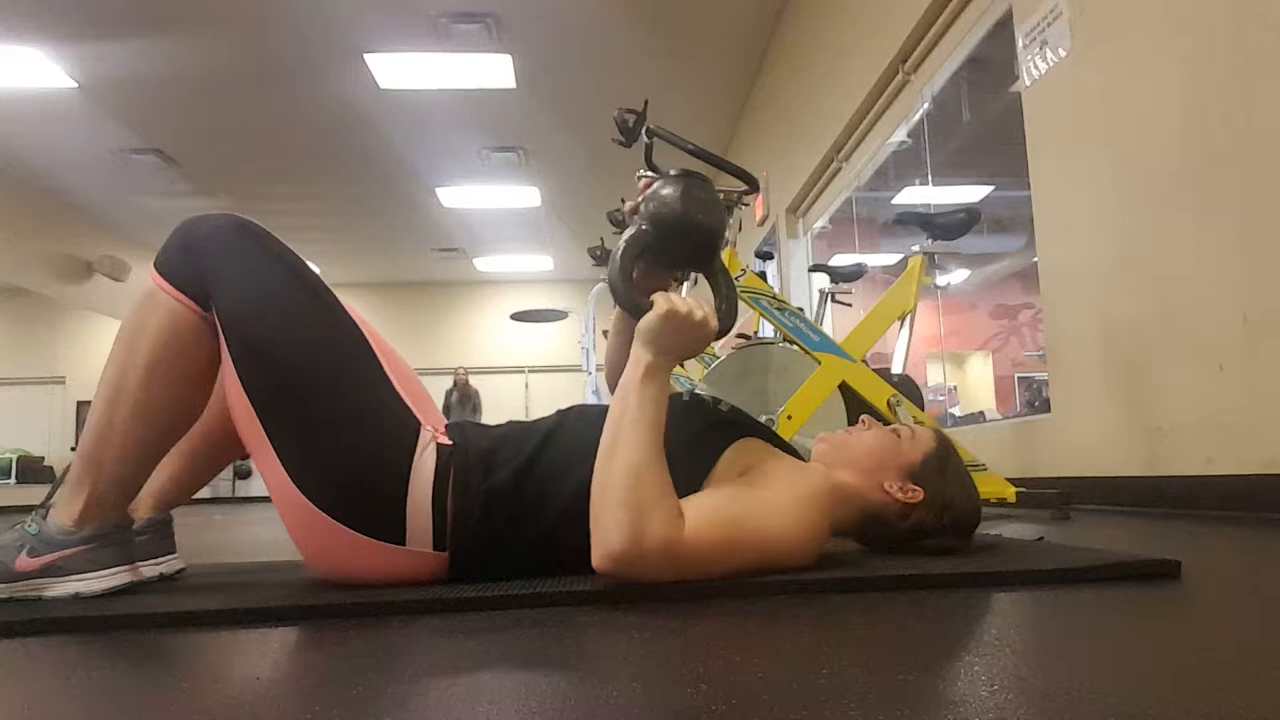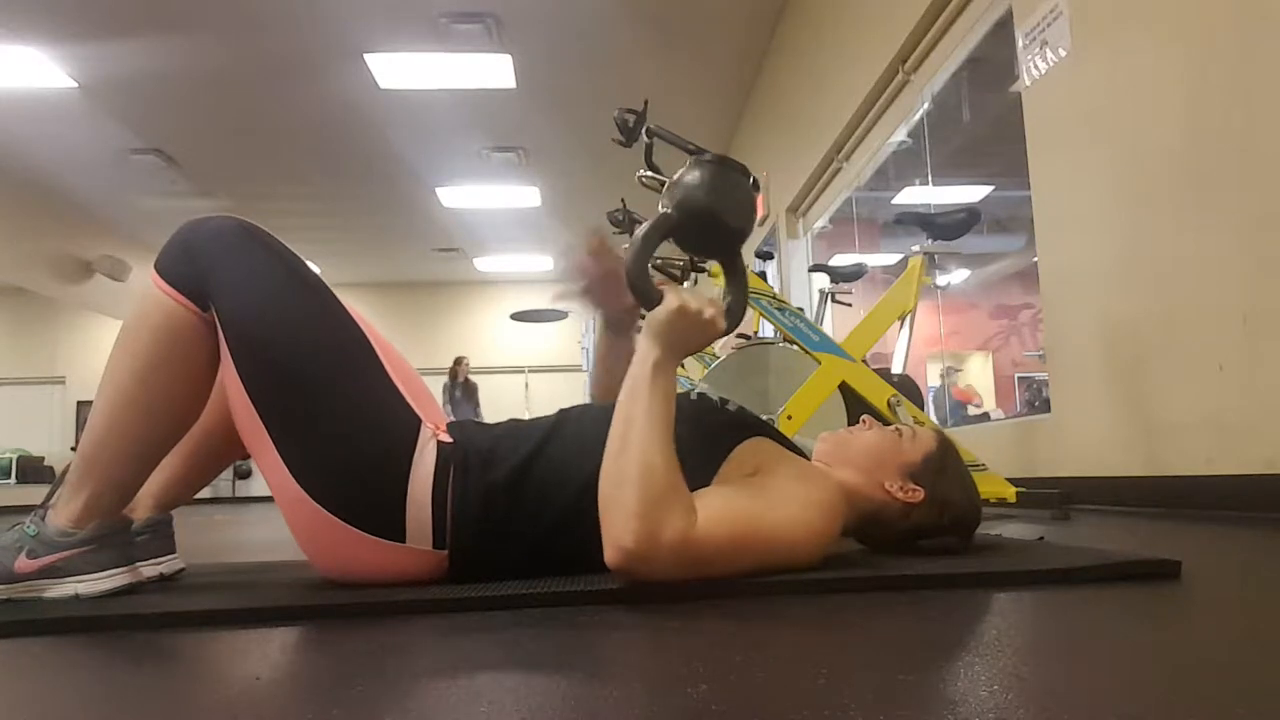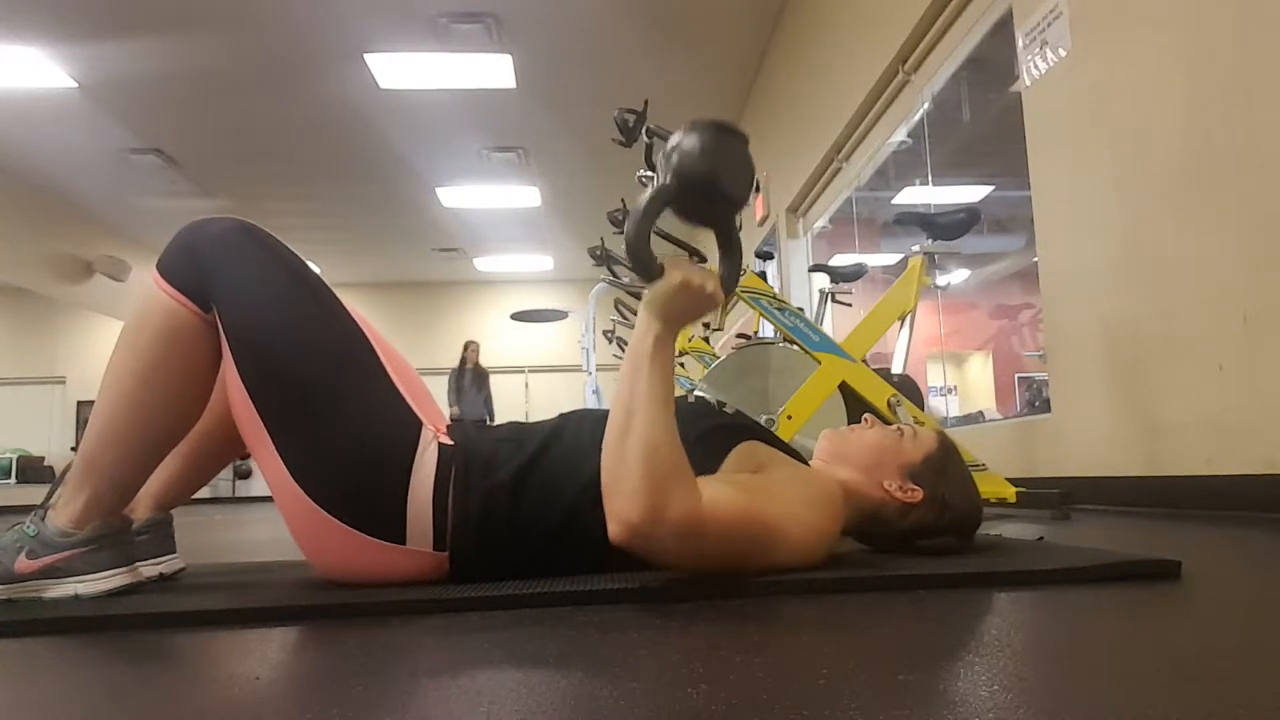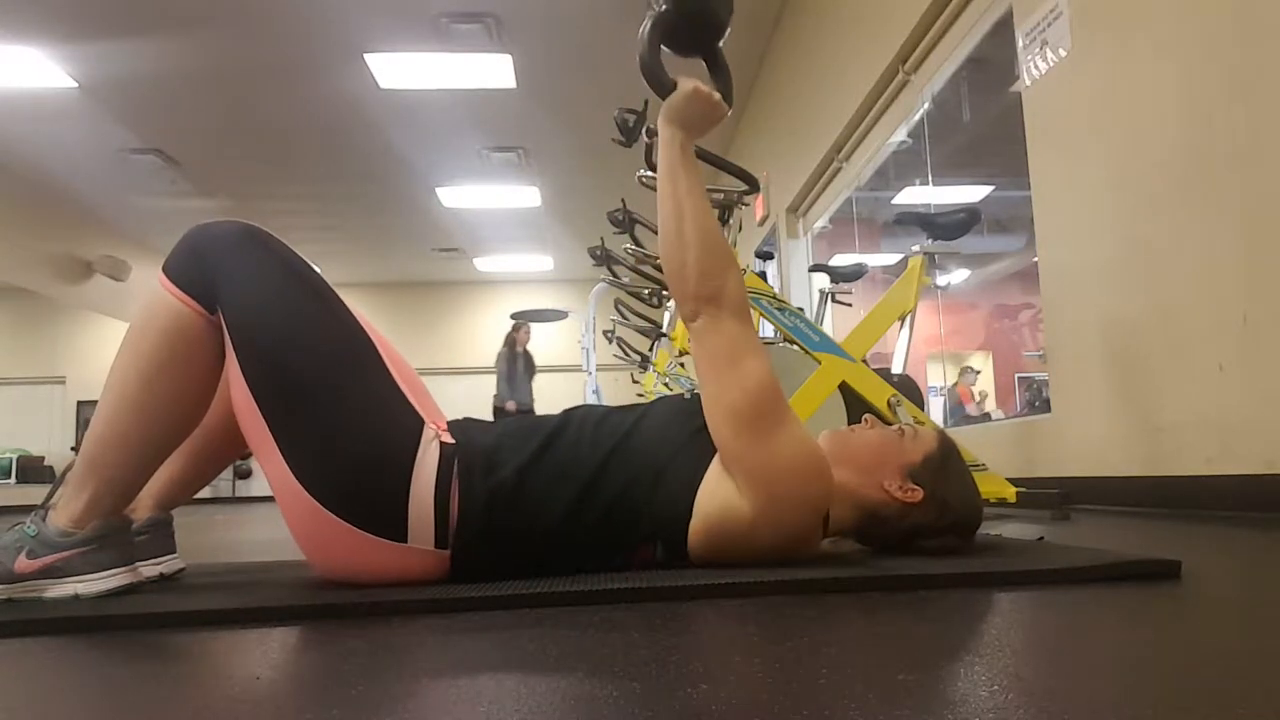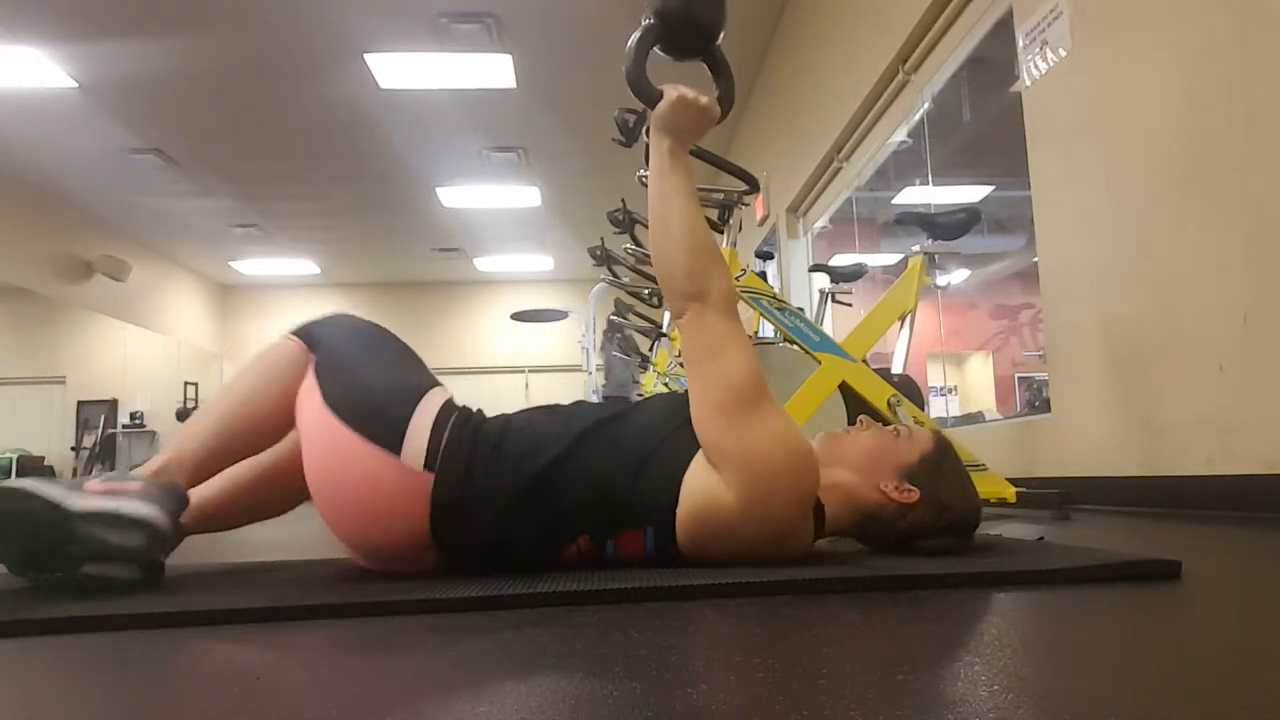
dt=1s
person 1, frame 1
left shoulder: (795, 506)
right shoulder: (779, 474)
left elbow: (621, 546)
right elbow: (628, 400)
left wrist: (655, 362)
right wrist: (646, 288)
left hip: (407, 508)
right hip: (436, 476)
left knee: (213, 249)
right knee: (249, 337)
right ankle: (122, 529)
person 1, frame 2
left shoulder: (806, 507)
right shoulder: (784, 475)
left elbow: (636, 542)
left wrist: (657, 356)
right wrist: (620, 319)
left hip: (407, 505)
right hip: (439, 476)
left knee: (214, 251)
right knee: (250, 339)
right ankle: (124, 526)
person 1, frame 3
left shoulder: (803, 515)
right shoulder: (788, 483)
left elbow: (639, 516)
left wrist: (656, 324)
right wrist: (665, 325)
left hip: (407, 506)
right hip: (440, 477)
left knee: (216, 253)
right knee: (250, 343)
right ankle: (126, 524)
person 1, frame 4
left shoulder: (788, 489)
right shoulder: (779, 494)
left elbow: (712, 304)
right elbow: (714, 316)
left wrist: (676, 142)
left hip: (407, 506)
right hip: (440, 484)
left knee: (222, 256)
right knee: (250, 336)
right ankle: (127, 523)
person 1, frame 5
left shoulder: (776, 477)
right shoulder: (781, 516)
left elbow: (700, 303)
left wrist: (669, 149)
left hip: (420, 468)
right hip: (437, 527)
left knee: (330, 338)
left ankle: (147, 492)
right ankle: (146, 524)
